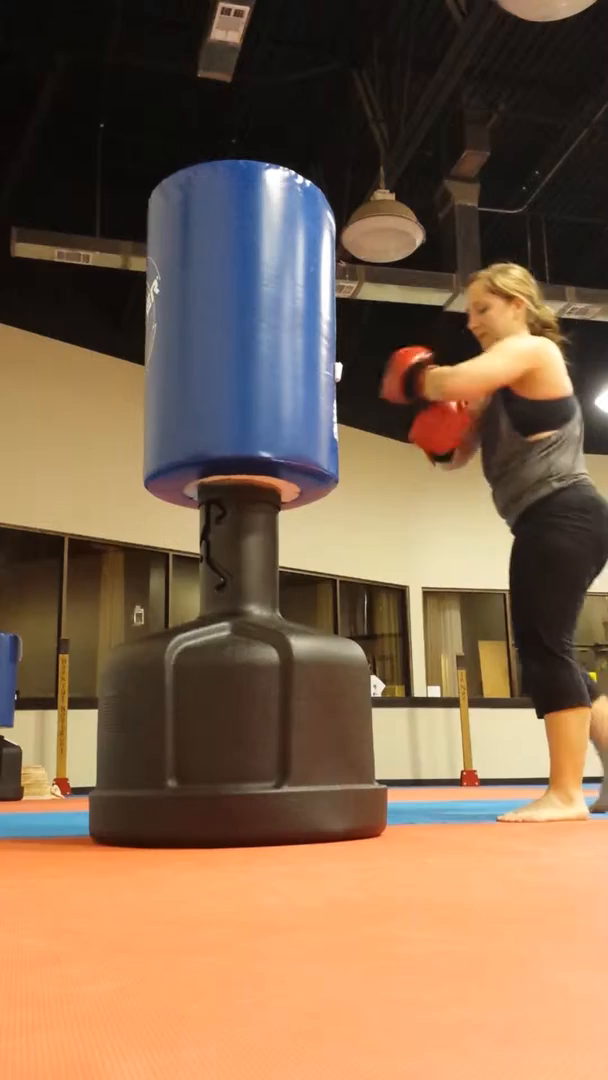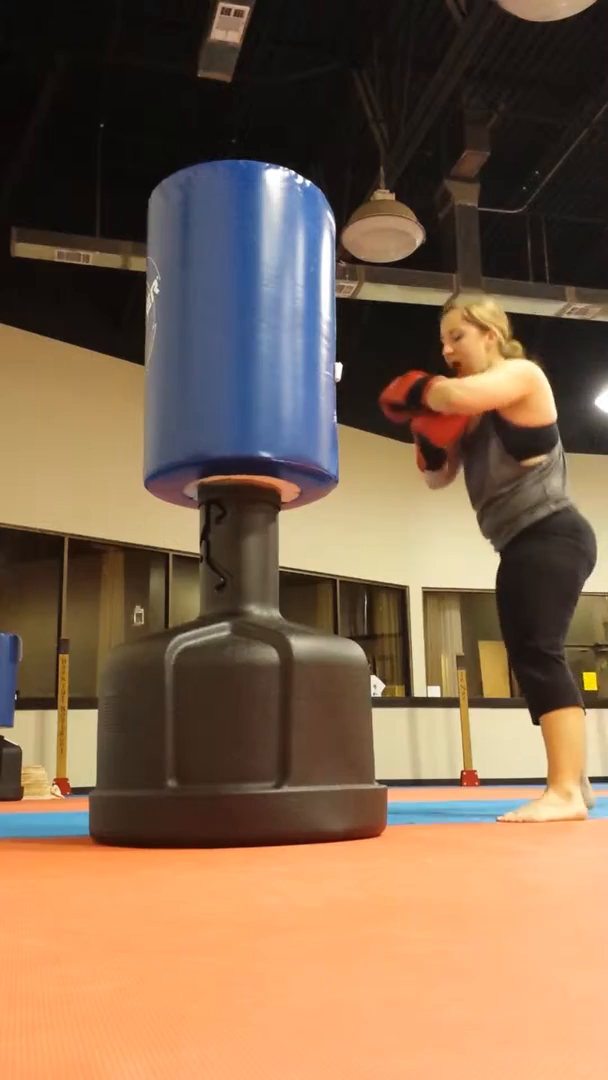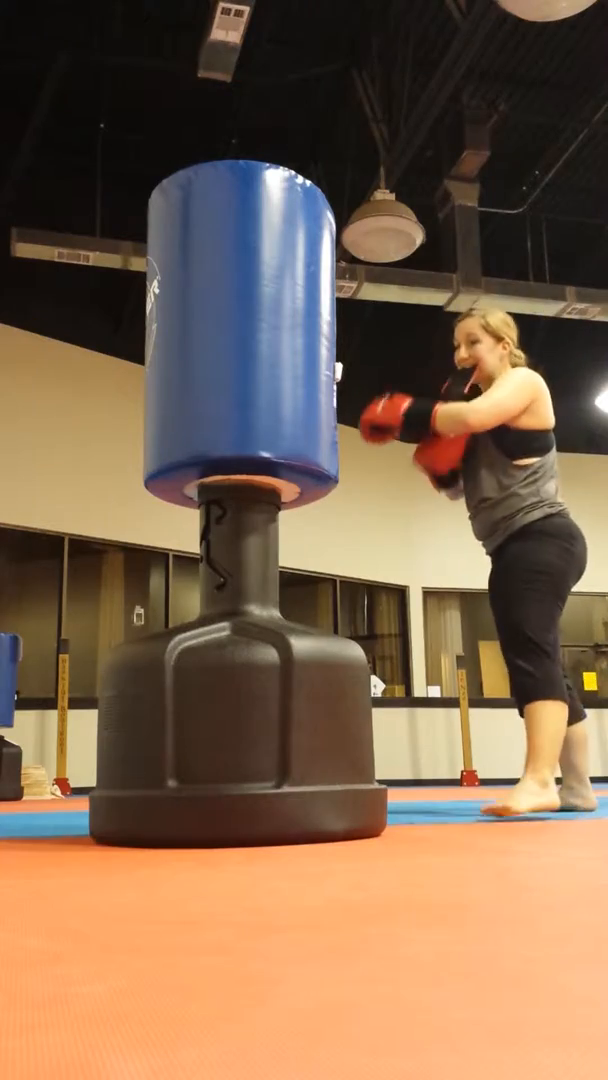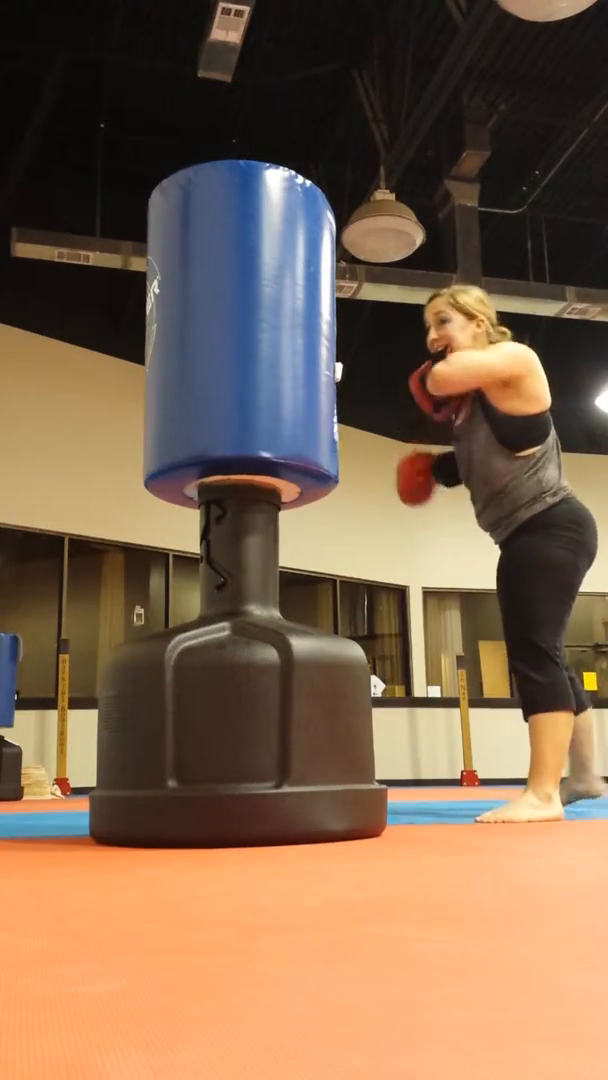
dt=0.4s
person 1, frame 1
left shoulder: (530, 349)
right shoulder: (501, 378)
left elbow: (453, 383)
right elbow: (461, 451)
left wrist: (414, 376)
left hip: (562, 520)
right hip: (560, 524)
left knee: (543, 649)
right knee: (548, 650)
person 1, frame 2
left shoulder: (520, 376)
right shoulder: (475, 413)
left elbow: (458, 395)
right elbow: (438, 477)
left wrist: (419, 391)
right wrist: (429, 431)
left hip: (550, 538)
right hip: (523, 546)
left knee: (537, 652)
right knee: (532, 656)
left ankle: (563, 791)
right ankle: (577, 781)
person 1, frame 3
left shoulder: (524, 382)
right shoulder: (478, 421)
left elbow: (470, 416)
right elbow: (451, 483)
left wrist: (407, 415)
right wrist: (438, 459)
left hip: (542, 539)
right hip: (513, 548)
left knee: (529, 647)
right knee: (542, 661)
left ankle: (538, 780)
right ankle: (577, 786)
person 1, frame 4
left shoulder: (514, 359)
right shoulder: (472, 394)
left elbow: (444, 376)
left wrist: (427, 385)
right wrist: (442, 469)
left hip: (550, 530)
right hip: (524, 538)
left knee: (534, 652)
right knee: (541, 655)
left ankle: (542, 793)
